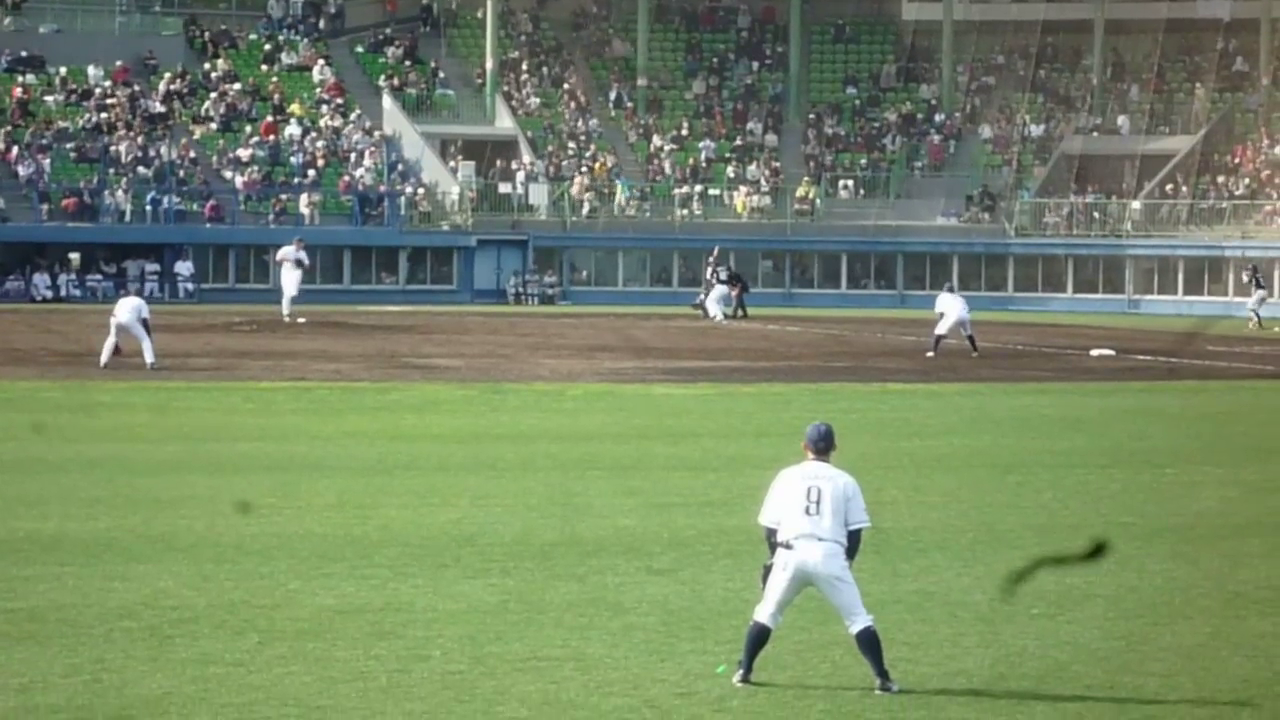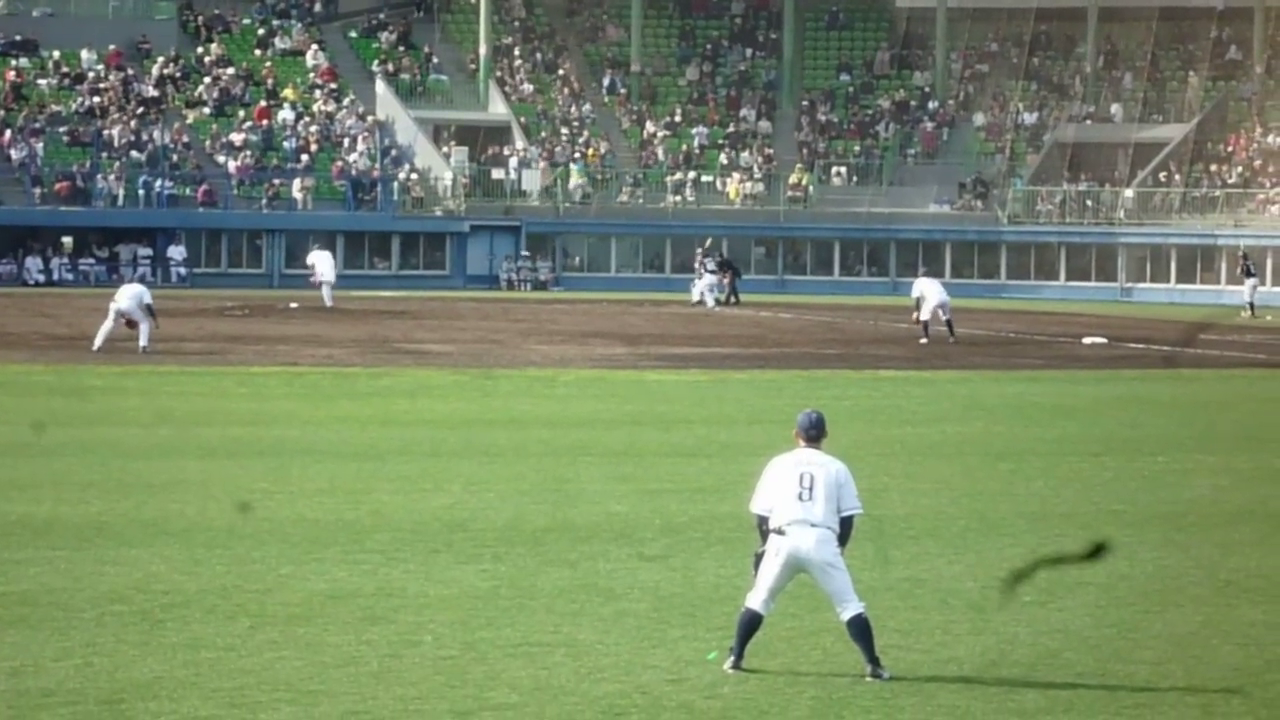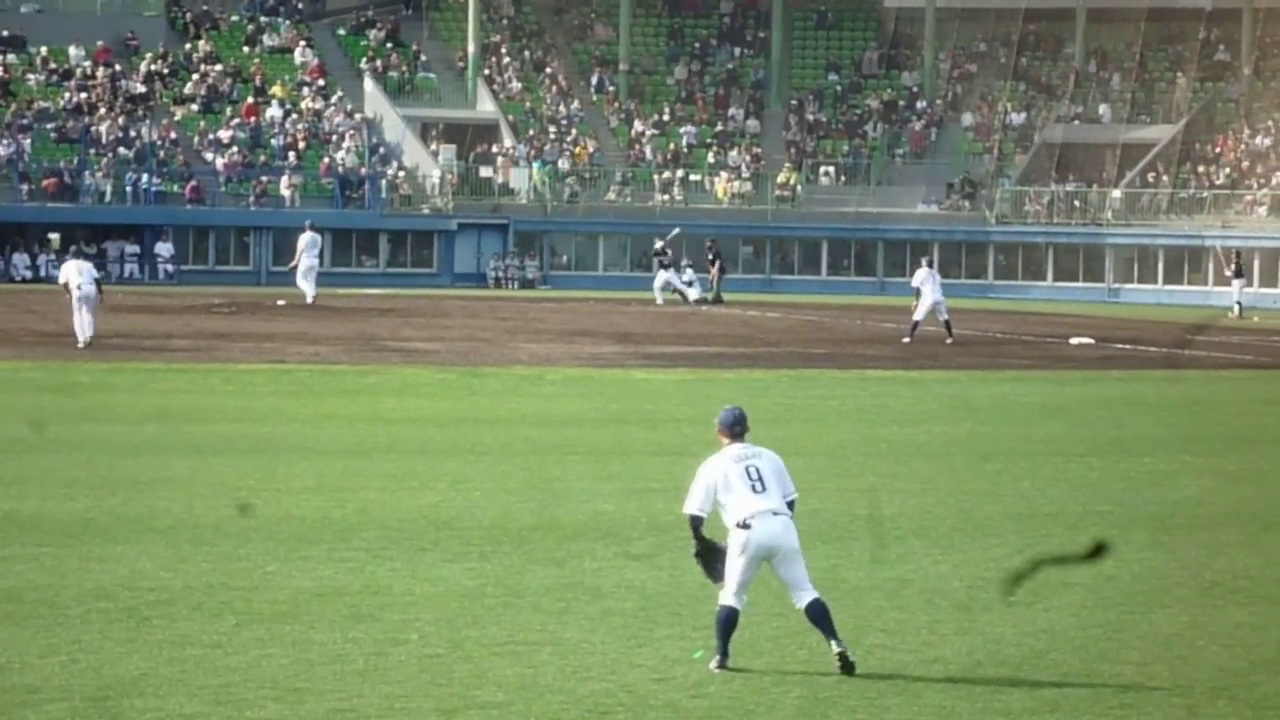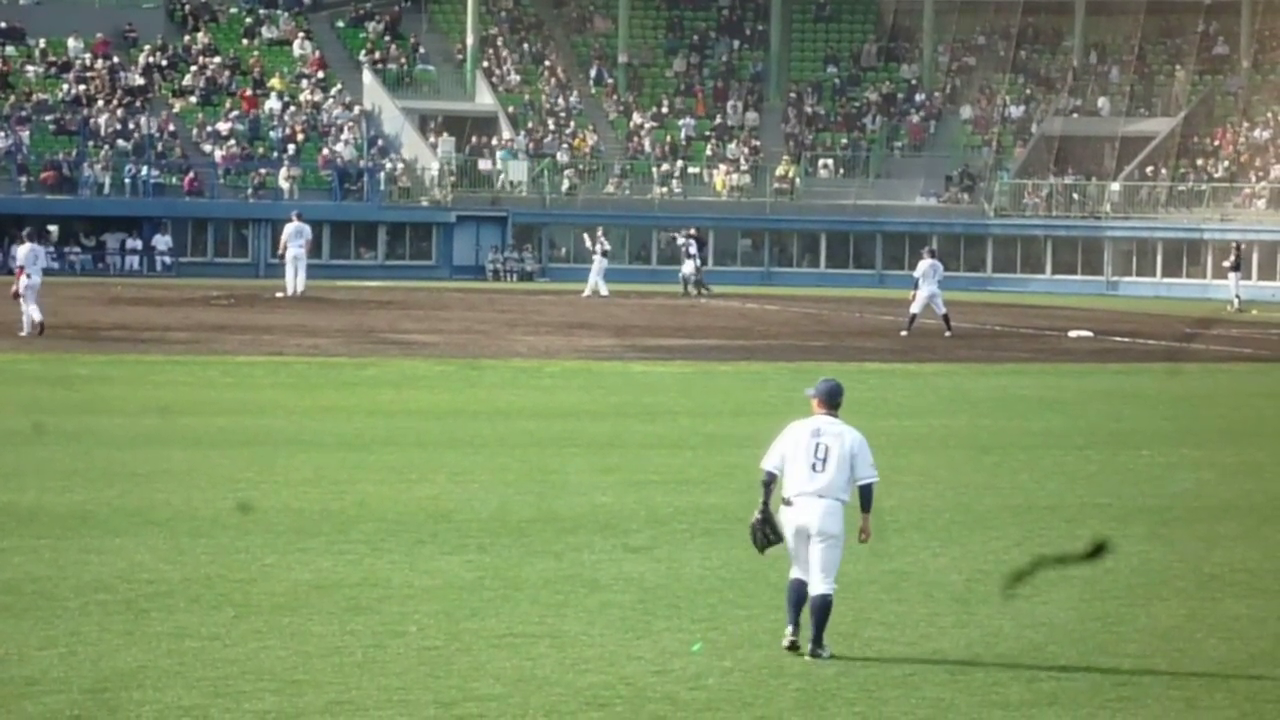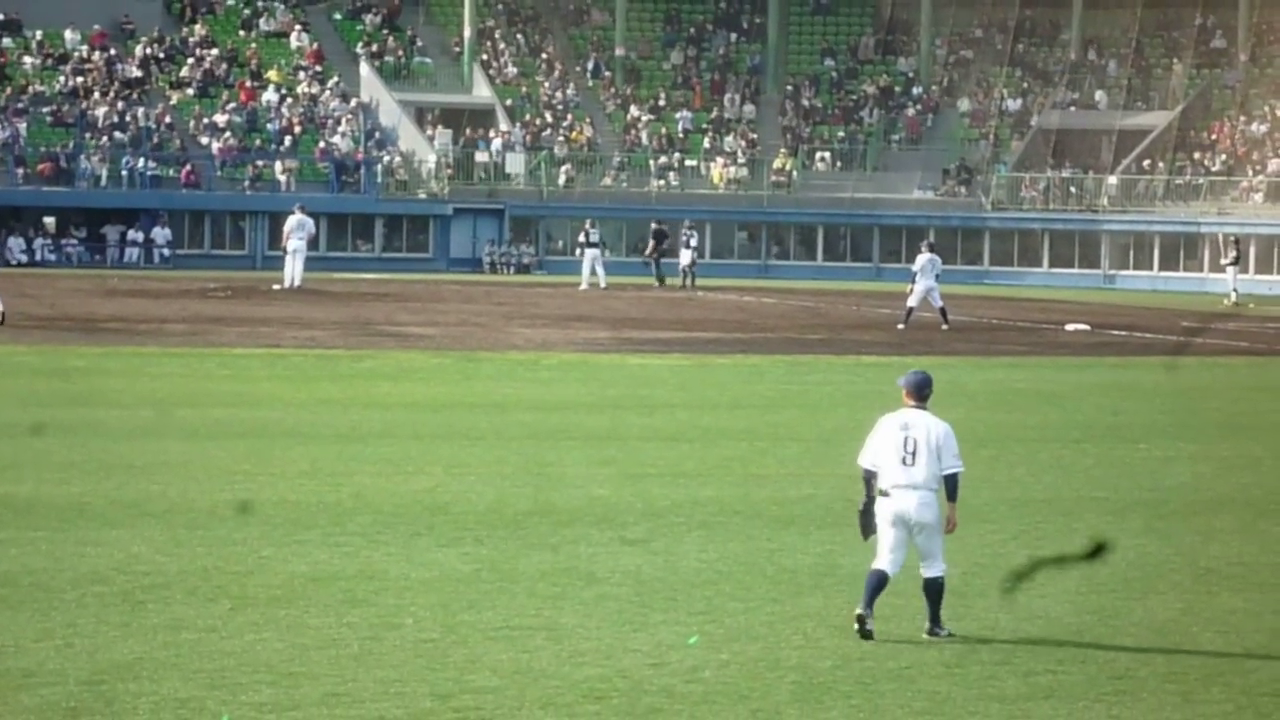
dt=1s
person 1, frame 1
left shoulder: (786, 476)
right shoulder: (844, 481)
left elbow: (770, 526)
right elbow: (855, 530)
left wrist: (775, 557)
right wrist: (847, 561)
left hip: (791, 554)
right hip: (829, 556)
left knee: (766, 614)
right knee: (858, 619)
left ankle: (744, 671)
right ankle: (882, 678)
person 1, frame 2
left shoulder: (778, 464)
right shoulder: (836, 467)
left elbow: (761, 514)
right elbow: (847, 516)
left wrist: (767, 545)
right wrist: (839, 547)
left hip: (784, 541)
right hip: (822, 542)
left knee: (759, 600)
right knee: (849, 605)
left ankle: (735, 658)
right ankle: (873, 665)
person 1, frame 3
left shoulder: (713, 465)
right shoulder: (769, 456)
left elbow: (696, 513)
right elbow: (790, 499)
left wrist: (700, 538)
left hip: (747, 533)
right hip: (783, 528)
left knee: (732, 596)
right knee: (803, 592)
left ankle: (721, 657)
right ankle: (835, 644)
person 1, frame 4
left shoulder: (795, 430)
right shoulder: (852, 436)
left elbow: (770, 471)
right elbow: (865, 482)
left wrist: (764, 504)
right wrist: (865, 519)
left hip: (793, 509)
right hip: (828, 511)
left knee: (800, 572)
right knee: (822, 581)
left ankle: (792, 629)
right ankle: (816, 644)
person 1, frame 5
left shoulder: (886, 423)
right shoulder: (939, 428)
left elbow: (868, 466)
right elbow: (950, 473)
left wrist: (869, 497)
right wrist: (951, 509)
left hip: (889, 500)
right hip: (923, 501)
left knee: (885, 561)
right knee: (932, 565)
left ankle: (866, 609)
right ankle: (934, 625)
